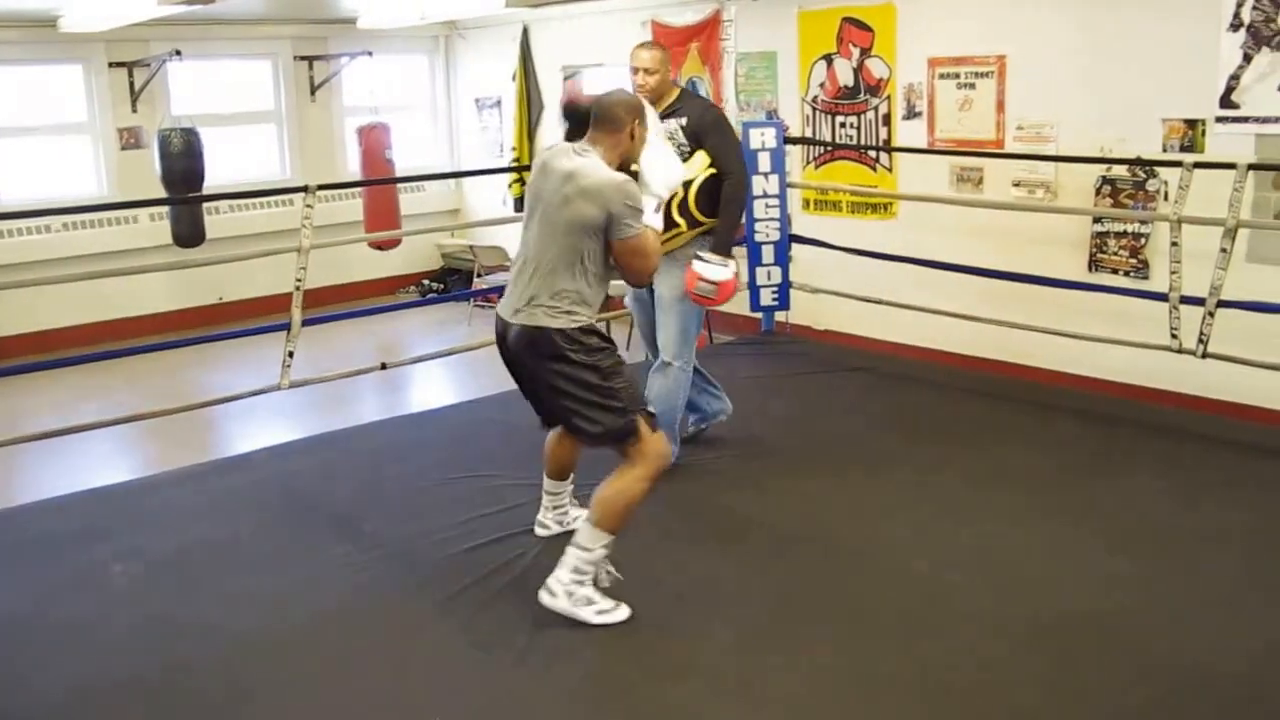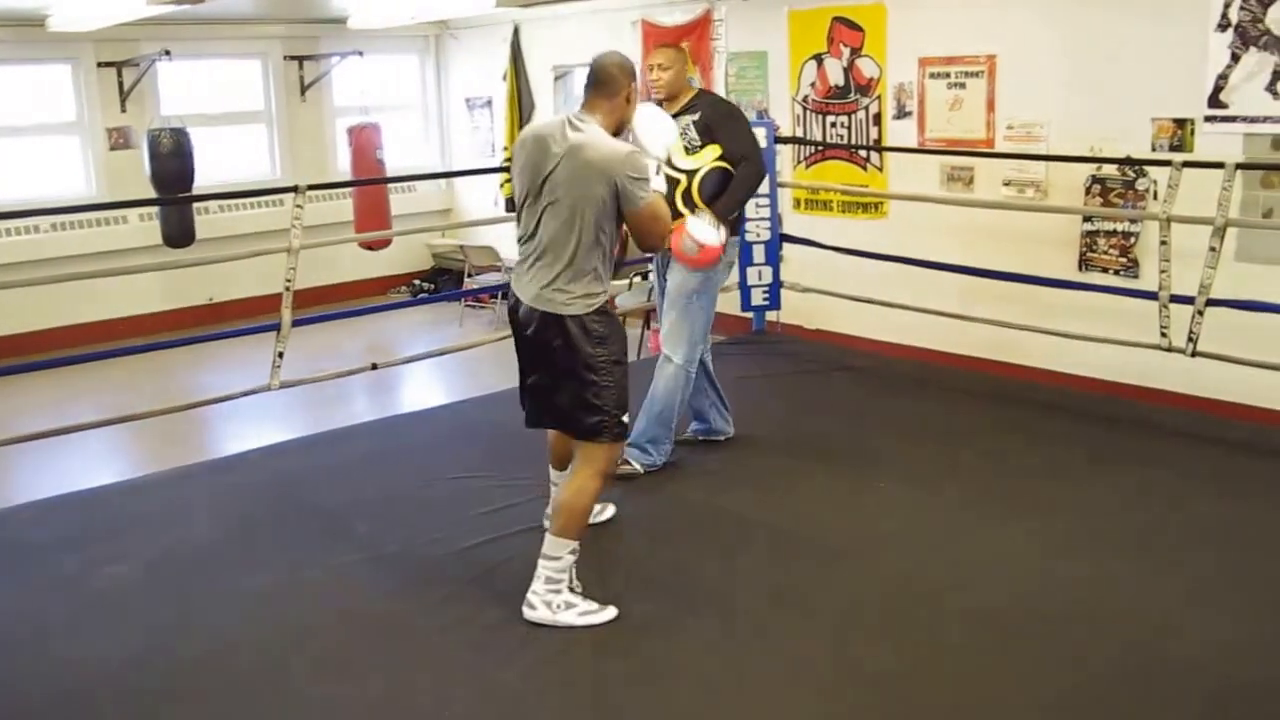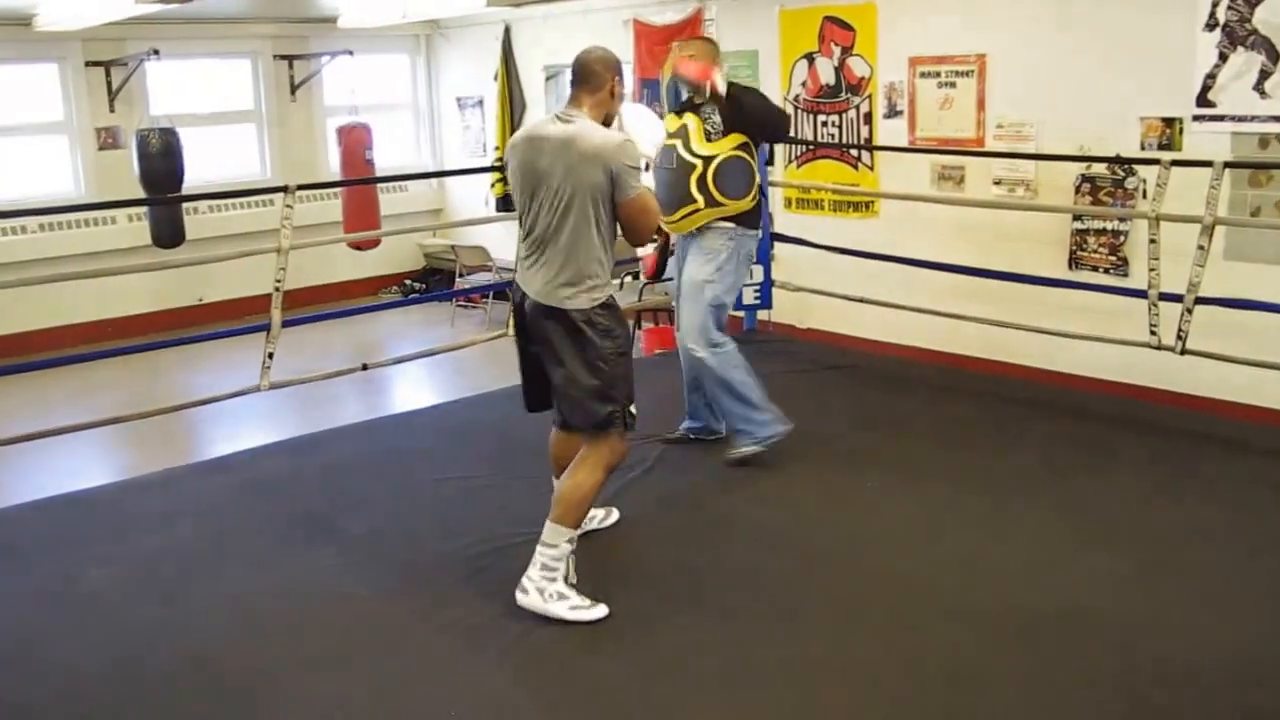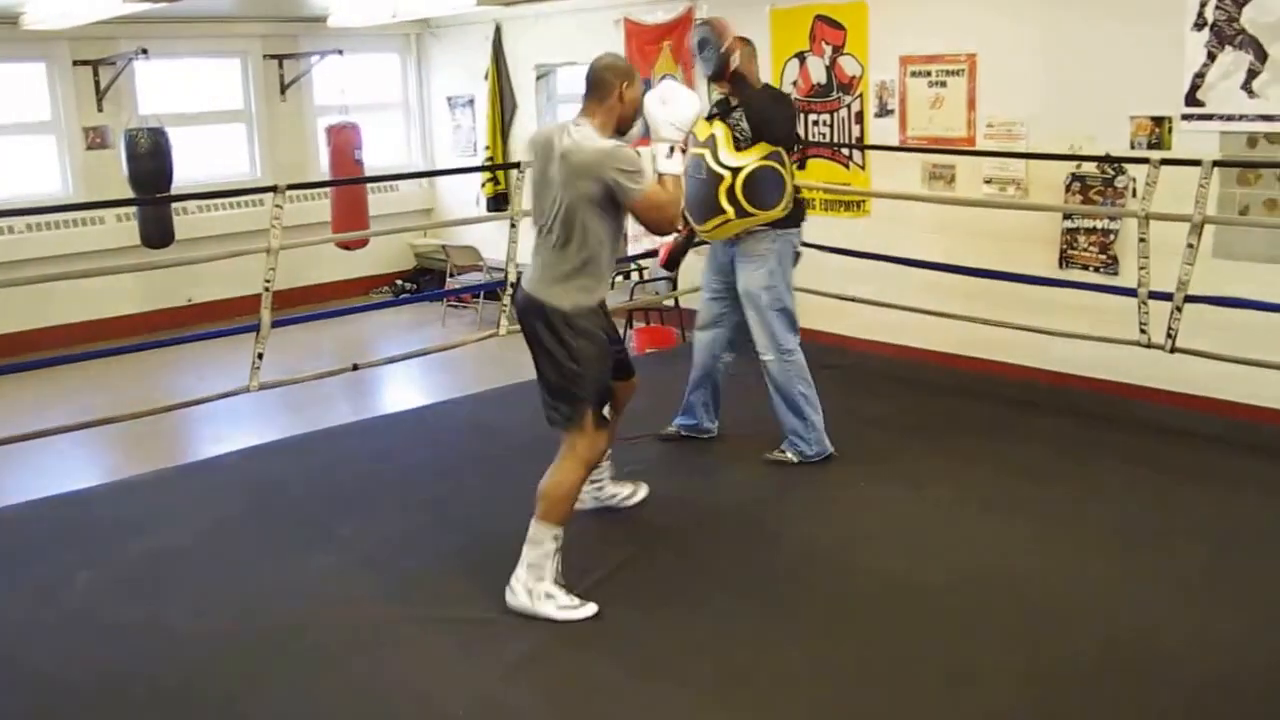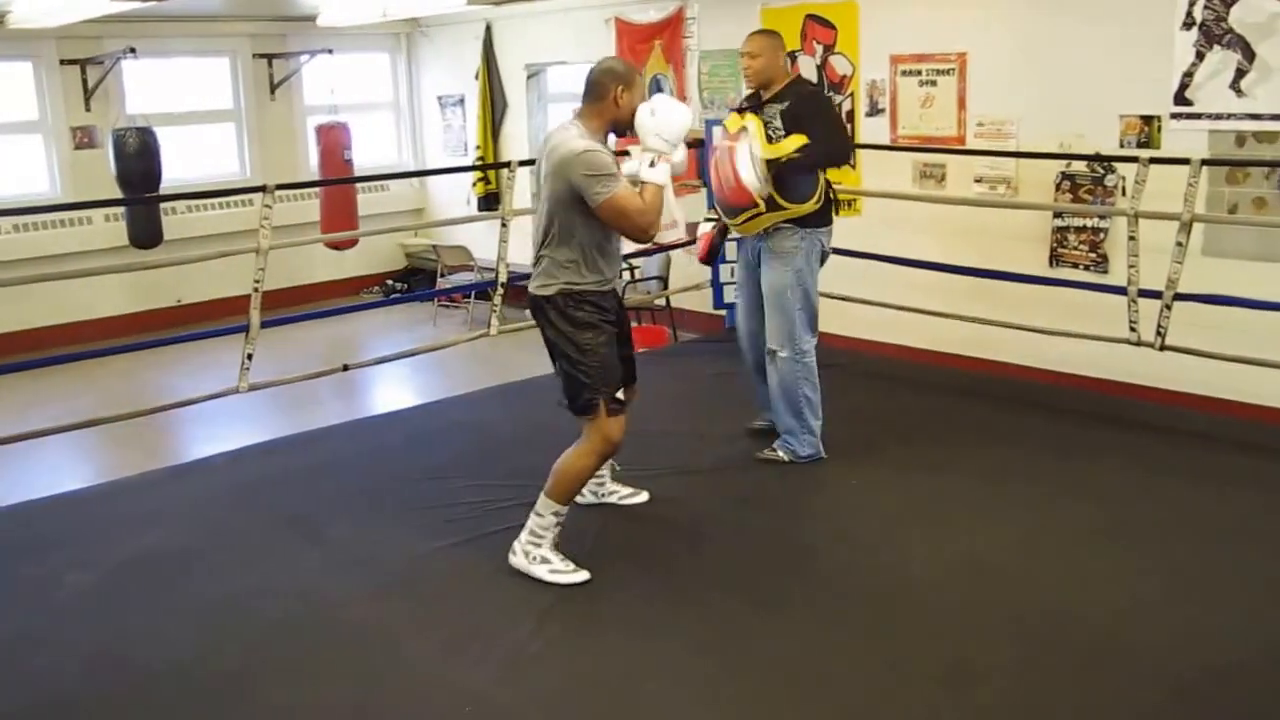
dt=0.3s
person 1, frame 1
left shoulder: (551, 159)
right shoulder: (616, 189)
right elbow: (640, 273)
right wrist: (652, 204)
left hip: (514, 324)
right hip: (560, 335)
left knee: (573, 418)
right knee: (647, 454)
left ankle: (555, 512)
right ankle: (572, 582)
person 1, frame 2
left shoulder: (531, 138)
right shoulder: (622, 159)
right elbow: (653, 239)
right wrist: (653, 171)
left hip: (526, 301)
right hip: (576, 315)
left knee: (567, 413)
right knee: (598, 453)
left ankle: (567, 504)
right ankle: (550, 590)
person 1, frame 3
left shoulder: (524, 139)
right shoulder: (614, 149)
right elbow: (642, 233)
right wrist: (641, 168)
left hip: (530, 295)
right hip: (580, 309)
left knee: (573, 416)
right knee: (606, 443)
left ankle: (572, 513)
right ankle: (544, 578)
person 1, frame 4
left shoulder: (550, 136)
right shoulder: (611, 157)
right elbow: (666, 219)
right wrist: (669, 149)
left hip: (548, 294)
right hip: (566, 306)
left knee: (619, 386)
right knee: (581, 438)
left ankle: (599, 486)
right ankle: (533, 579)
person 1, frame 5
left shoulder: (568, 137)
right shoulder: (585, 157)
right elbow: (642, 226)
left wrist: (649, 157)
right wrist: (656, 159)
left hip: (590, 291)
right hip: (570, 301)
left knee: (621, 390)
right knee: (606, 431)
left ankle: (596, 482)
right ankle: (532, 544)
person 2, frame 1
left shoulder: (700, 115)
left elbow: (736, 179)
left wrist: (721, 246)
left hip: (683, 251)
left knee: (671, 353)
right knee: (662, 344)
right ankle: (708, 405)
person 2, frame 2
left shoulder: (714, 112)
left elbow: (752, 168)
left wrist: (719, 216)
right hip: (666, 246)
left knee: (677, 349)
right knee: (687, 343)
left ankle: (647, 449)
right ankle: (713, 422)
person 2, frame 3
left shoulder: (732, 104)
right shoulder: (685, 112)
left elbow: (777, 126)
left wrist: (723, 90)
left hip: (724, 235)
right hip: (690, 234)
left knee: (704, 336)
right knee: (690, 334)
left ankle: (760, 426)
right ankle: (705, 420)
person 2, frame 4
left shoulder: (767, 102)
right shoulder: (719, 111)
left elbow: (783, 132)
left wrist: (737, 79)
left hip: (766, 239)
right hip: (726, 240)
left knee: (776, 343)
right knee: (711, 332)
left ankle: (808, 442)
right ankle: (697, 418)
person 2, frame 5
left shoulder: (807, 100)
right shoulder: (750, 106)
left elbow: (838, 152)
left wrist: (777, 164)
right wrist: (719, 222)
left hip: (795, 235)
right hip: (759, 234)
left knee: (787, 341)
right knee: (752, 329)
left ankle: (799, 441)
right ankle: (780, 412)
